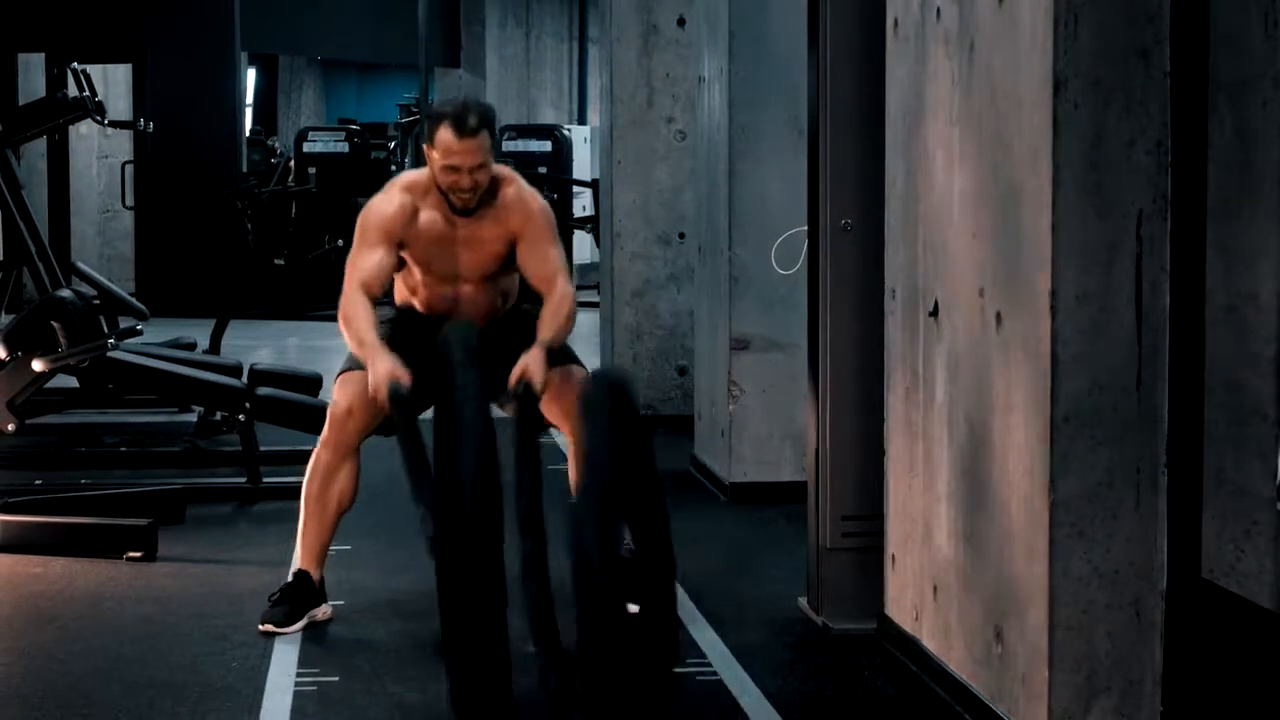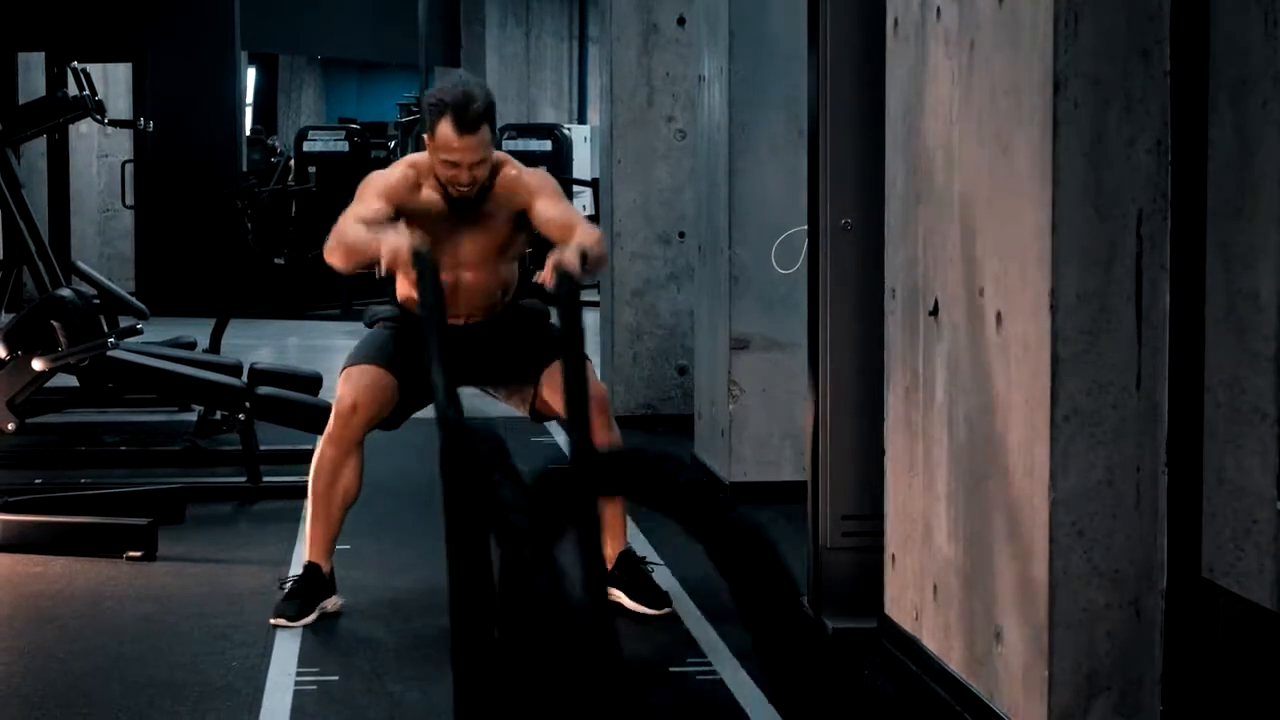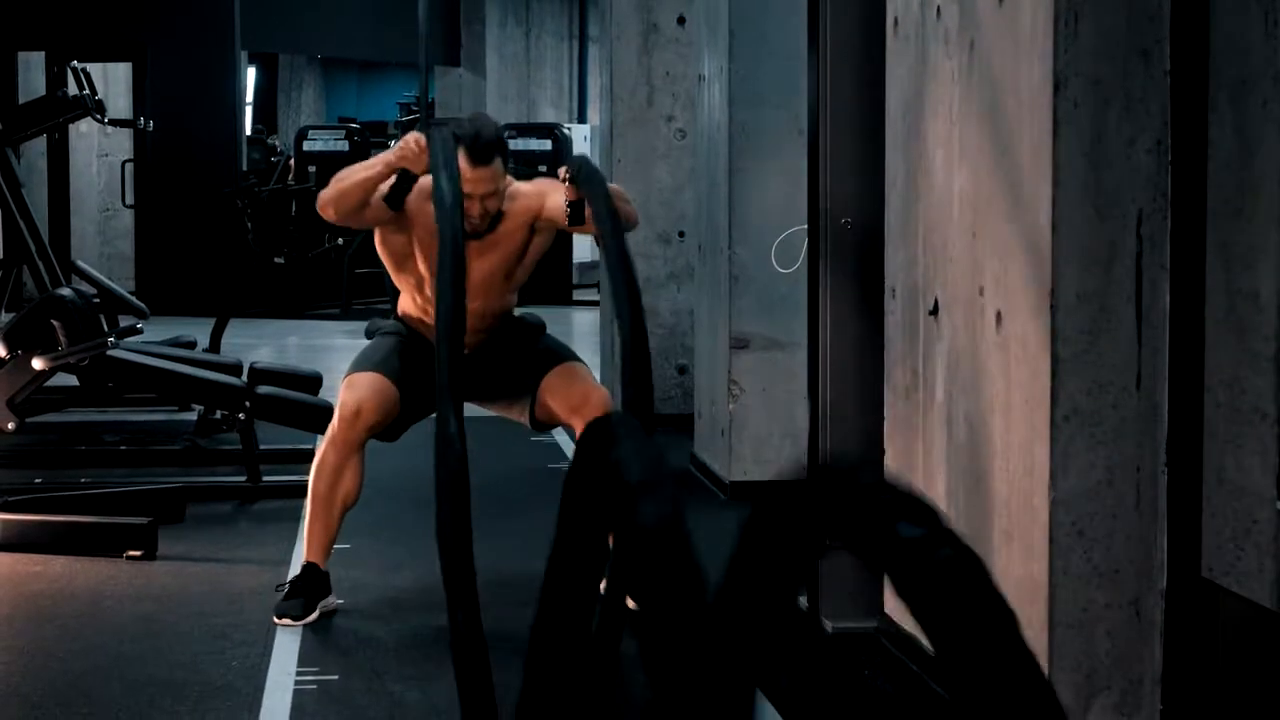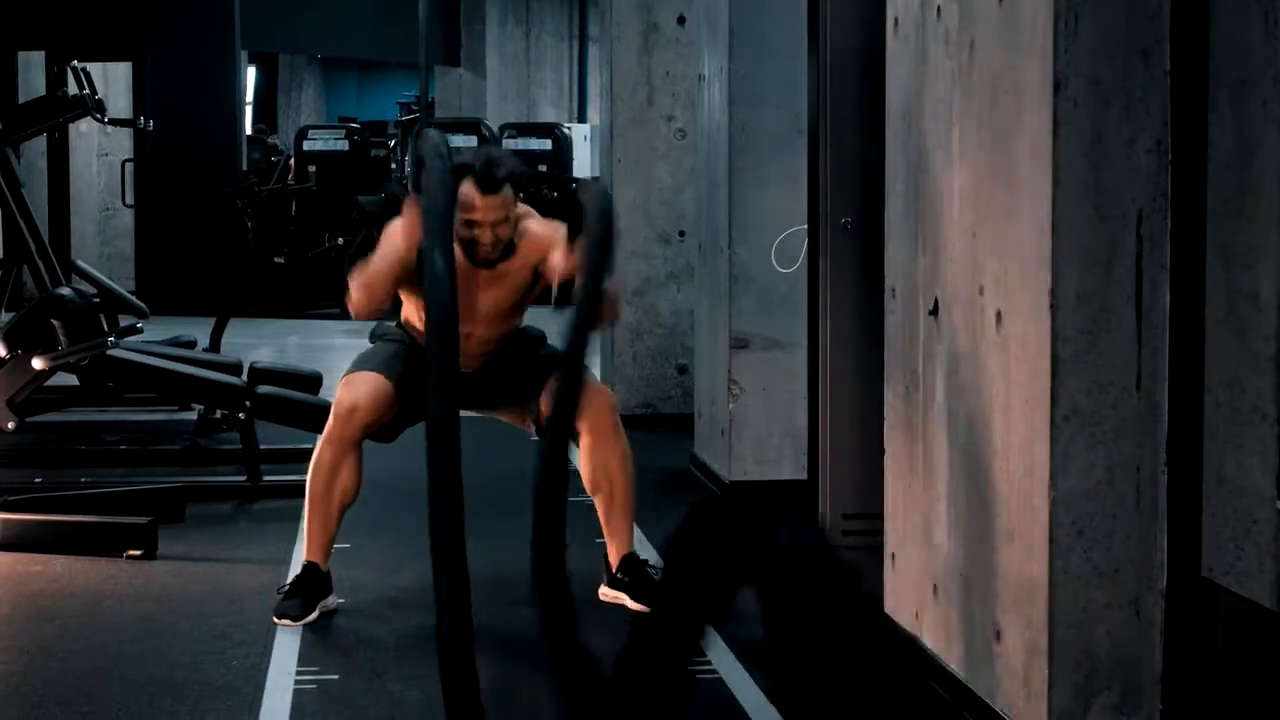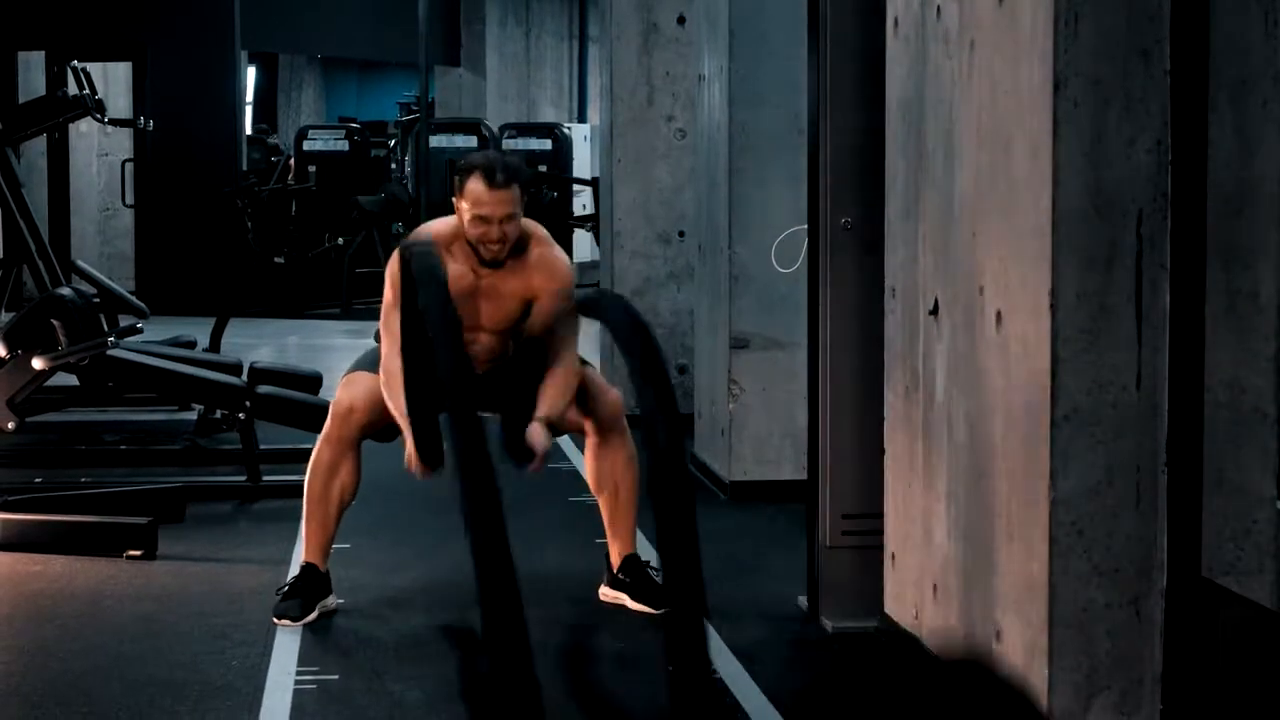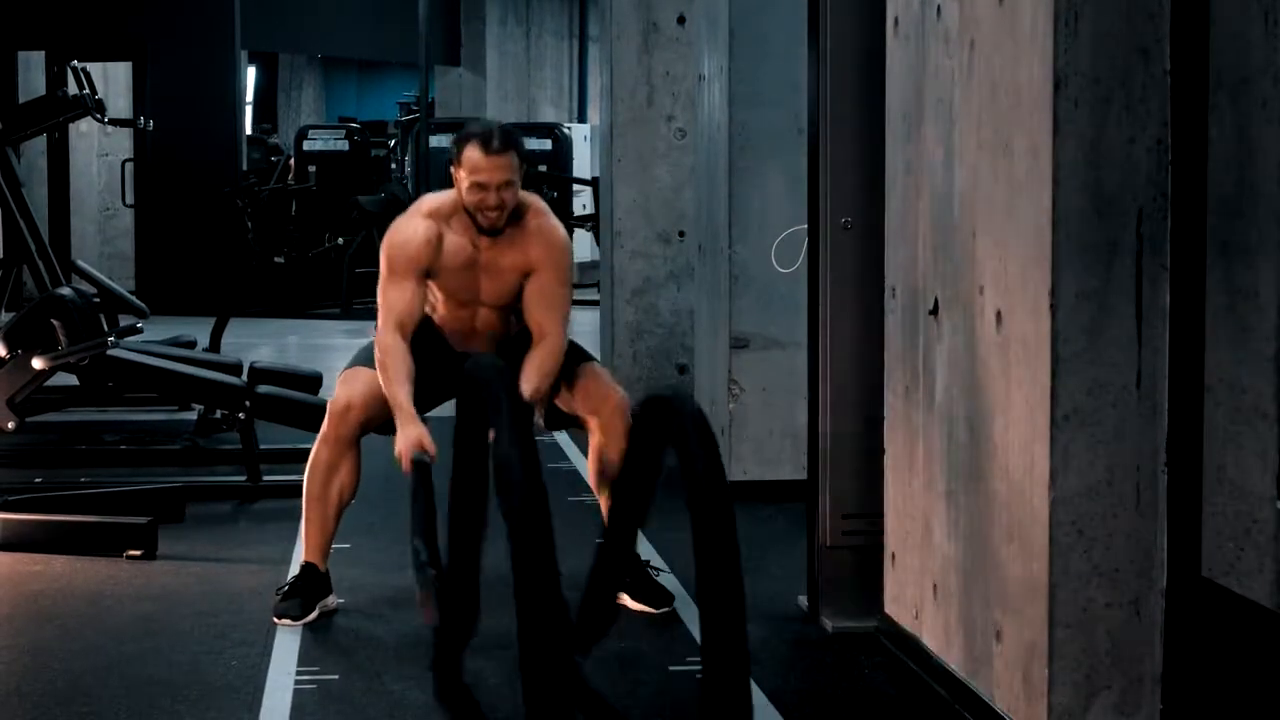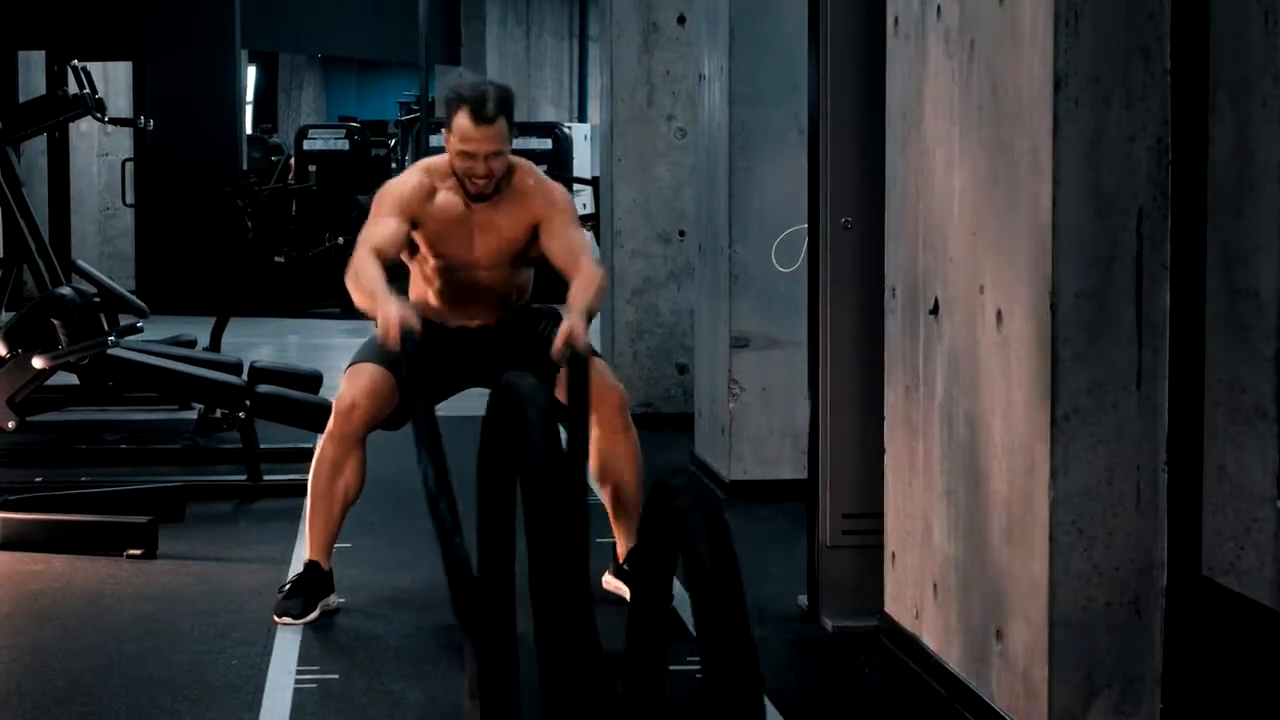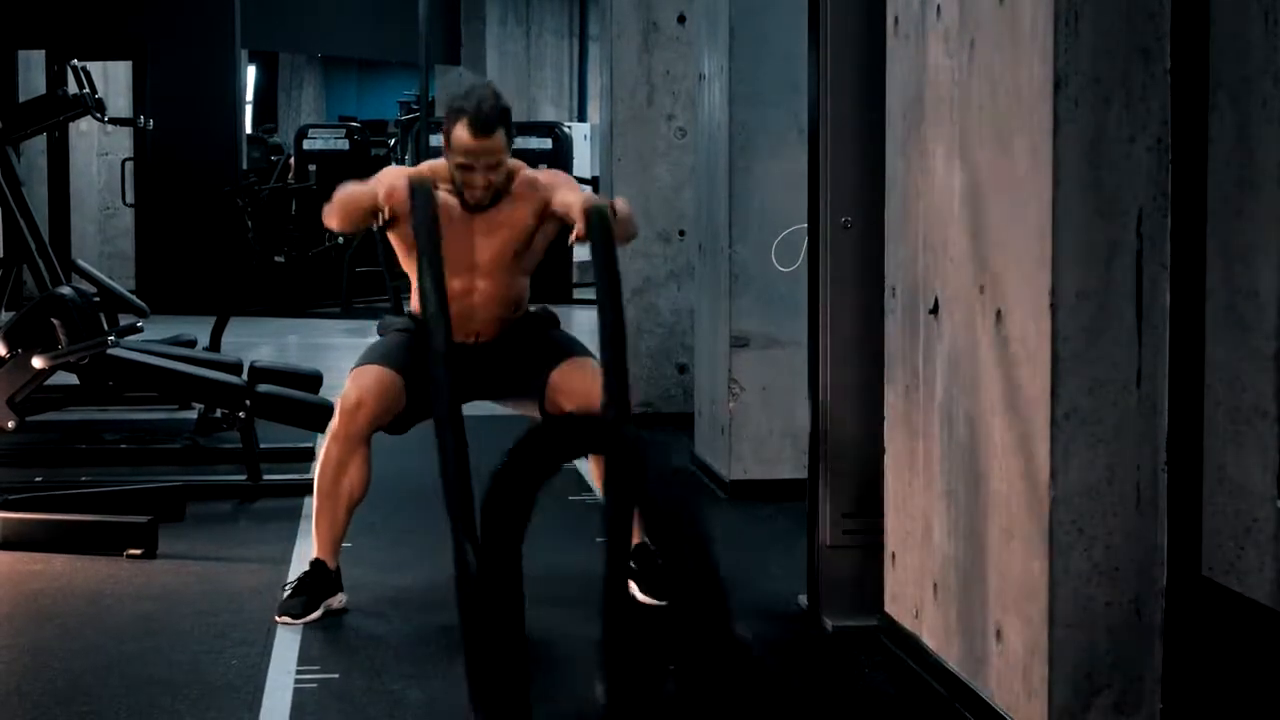
dt=0.3s
person 1, frame 1
left shoulder: (521, 203)
right shoulder: (395, 205)
left elbow: (559, 289)
right elbow: (356, 294)
left wrist: (541, 349)
right wrist: (376, 356)
left hip: (502, 330)
right hip: (416, 329)
left knee: (577, 402)
right knee: (346, 416)
right ankle: (306, 582)
person 1, frame 2
left shoulder: (523, 182)
right shoulder: (399, 181)
left elbow: (586, 236)
right elbow: (338, 247)
left wrist: (576, 250)
right wrist: (382, 238)
left hip: (507, 327)
right hip: (418, 327)
left knee: (595, 402)
right knee: (349, 409)
left ankle: (620, 565)
right ankle: (315, 575)
person 1, frame 3
left shoulder: (531, 202)
right shoulder: (413, 202)
left elbow: (625, 218)
right elbow: (330, 206)
left wrist: (588, 199)
right wrist: (390, 162)
left hip: (502, 344)
right hip: (417, 342)
left knee: (595, 406)
right knee: (352, 413)
right ankle: (313, 576)
person 1, frame 4
left shoulder: (542, 237)
right shoulder: (419, 234)
left elbow: (602, 312)
right elbow: (361, 303)
right wrist: (409, 237)
left hip: (507, 360)
right hip: (420, 354)
left knee: (599, 408)
right knee: (349, 411)
left ankle: (624, 568)
right ankle: (313, 577)
person 1, frame 5
left shoulder: (548, 262)
left elbow: (562, 356)
right elbow: (396, 359)
left wrist: (544, 423)
right wrist: (414, 431)
left hip: (511, 361)
left knee: (606, 407)
right knee: (346, 413)
left ankle: (625, 570)
right ankle: (312, 577)
person 1, frame 6
left shoulder: (544, 233)
right shoulder: (419, 230)
left elbow: (549, 335)
right elbow: (392, 331)
right wrist: (406, 418)
left hip: (513, 344)
right hip: (430, 340)
left knee: (611, 406)
right knee: (345, 410)
left ankle: (625, 568)
right ankle: (313, 576)
person 1, frame 7
left shoulder: (540, 193)
right shoulder: (413, 189)
left elbow: (586, 268)
right elbow: (362, 264)
left wrist: (577, 316)
right wrist: (386, 304)
left hip: (515, 330)
right hip: (428, 331)
left knee: (610, 398)
right knee: (350, 409)
left ankle: (628, 560)
right ankle: (315, 573)
person 1, frame 8
left shoulder: (539, 189)
right shoulder: (415, 185)
left elbow: (624, 222)
right elbow: (336, 213)
left wrist: (603, 212)
right wrist: (378, 192)
left hip: (517, 341)
right hip: (427, 342)
left knee: (604, 401)
right knee: (354, 408)
left ankle: (640, 555)
right ankle: (322, 572)
